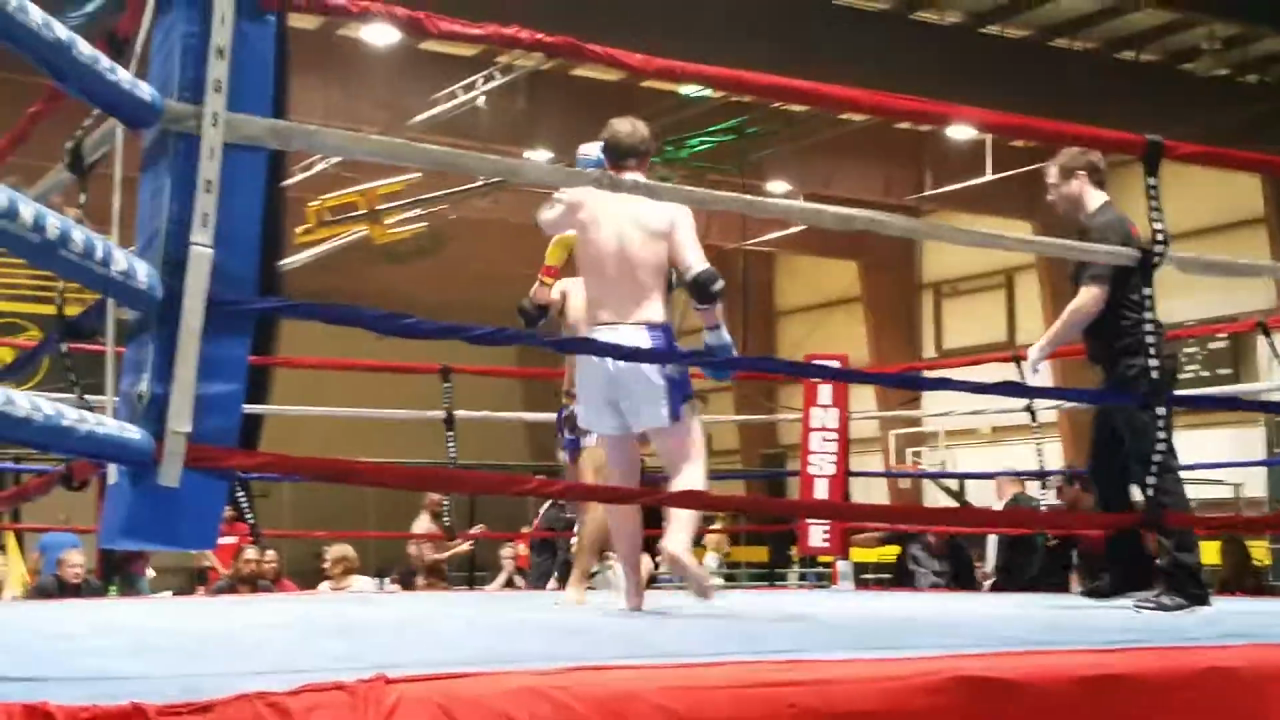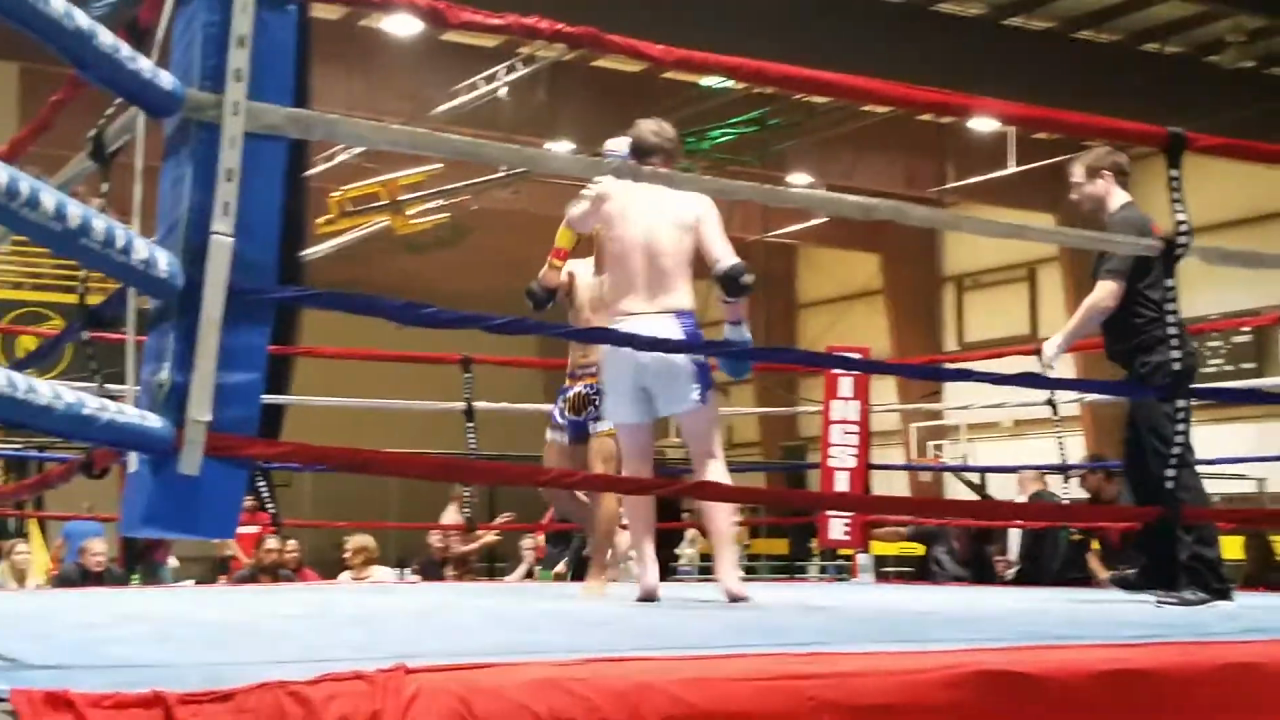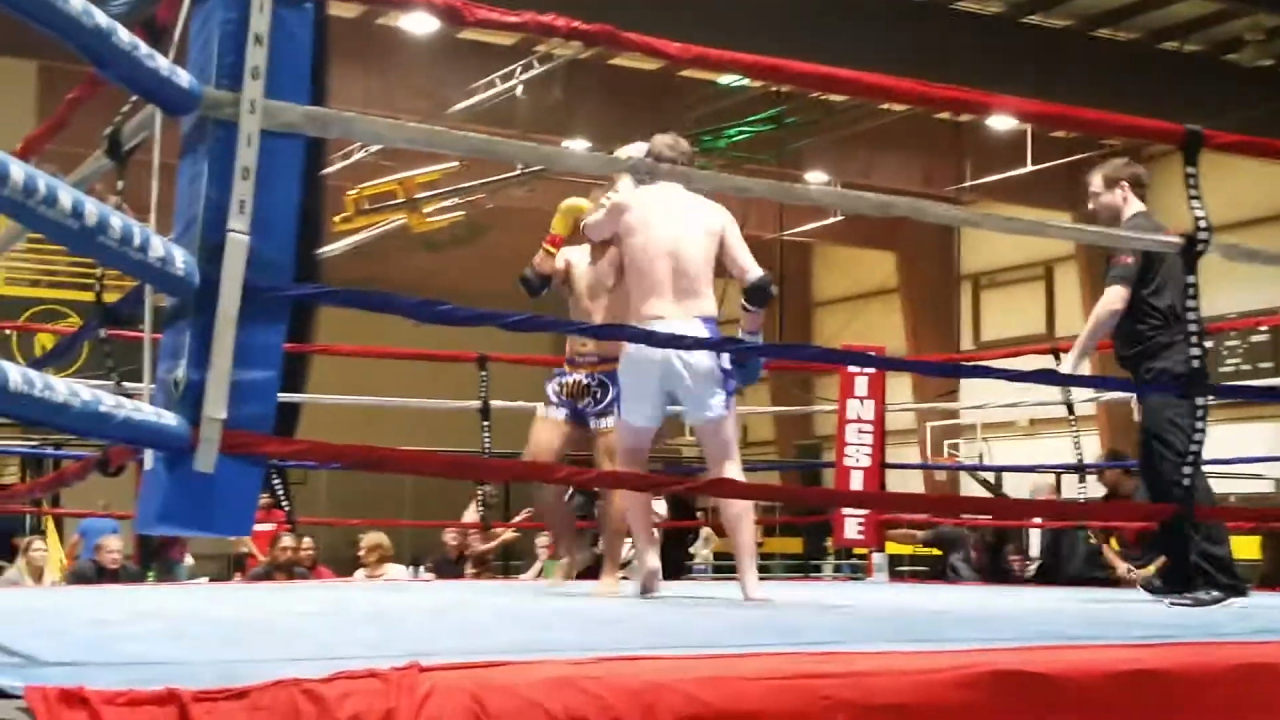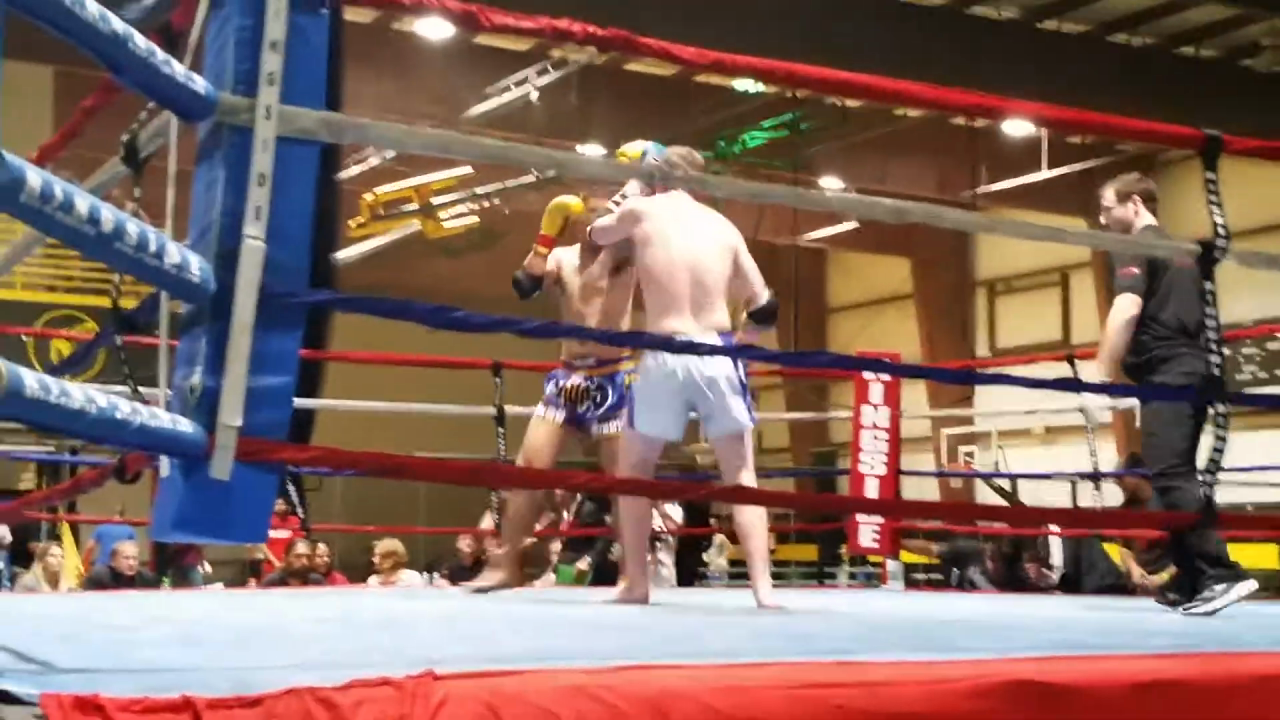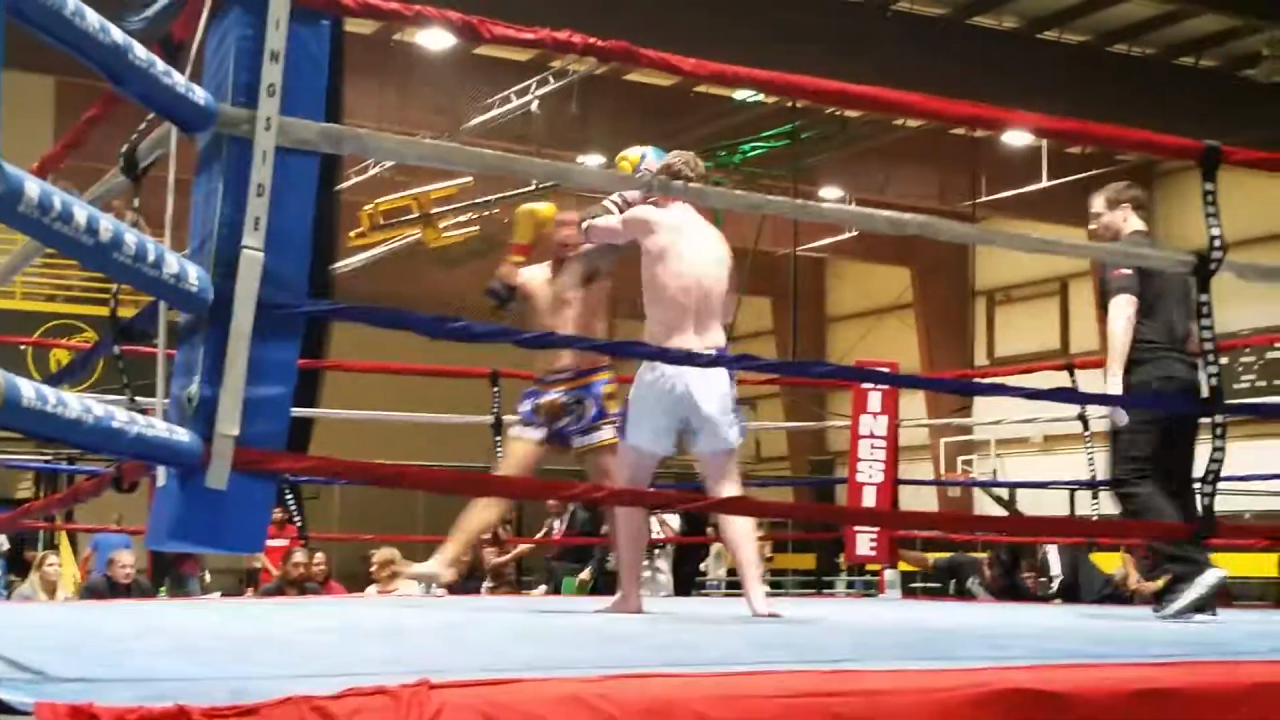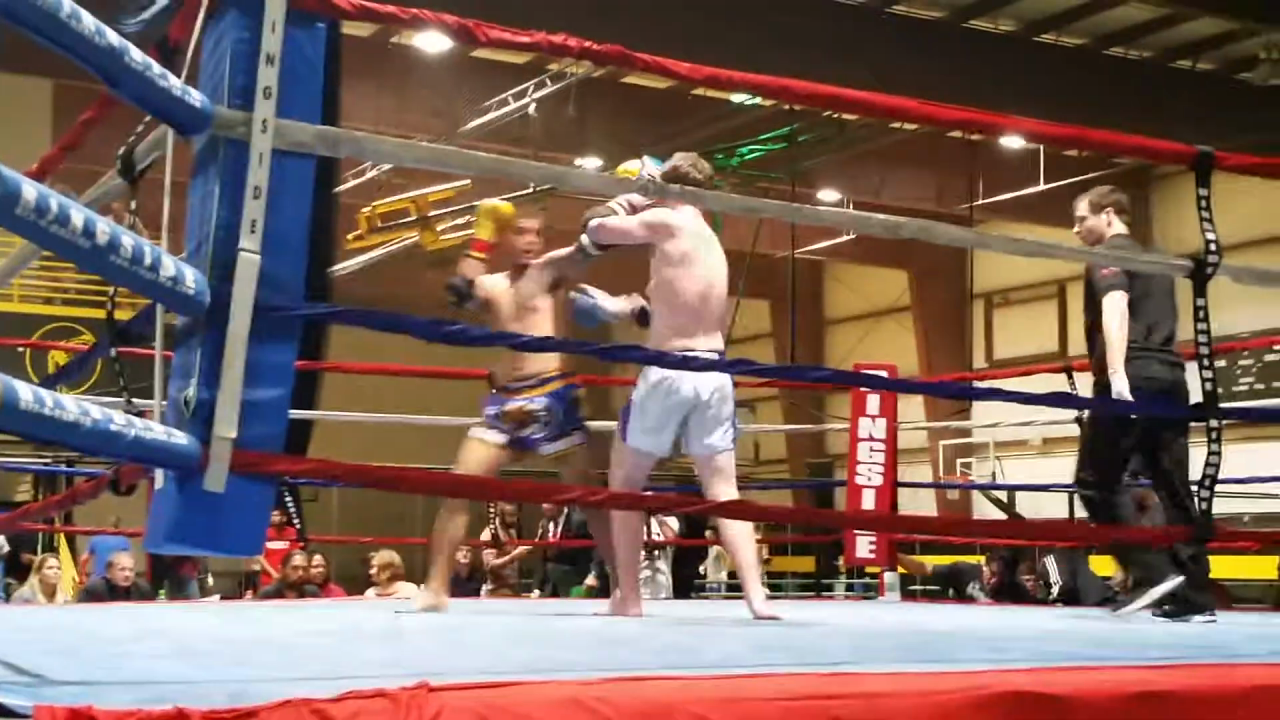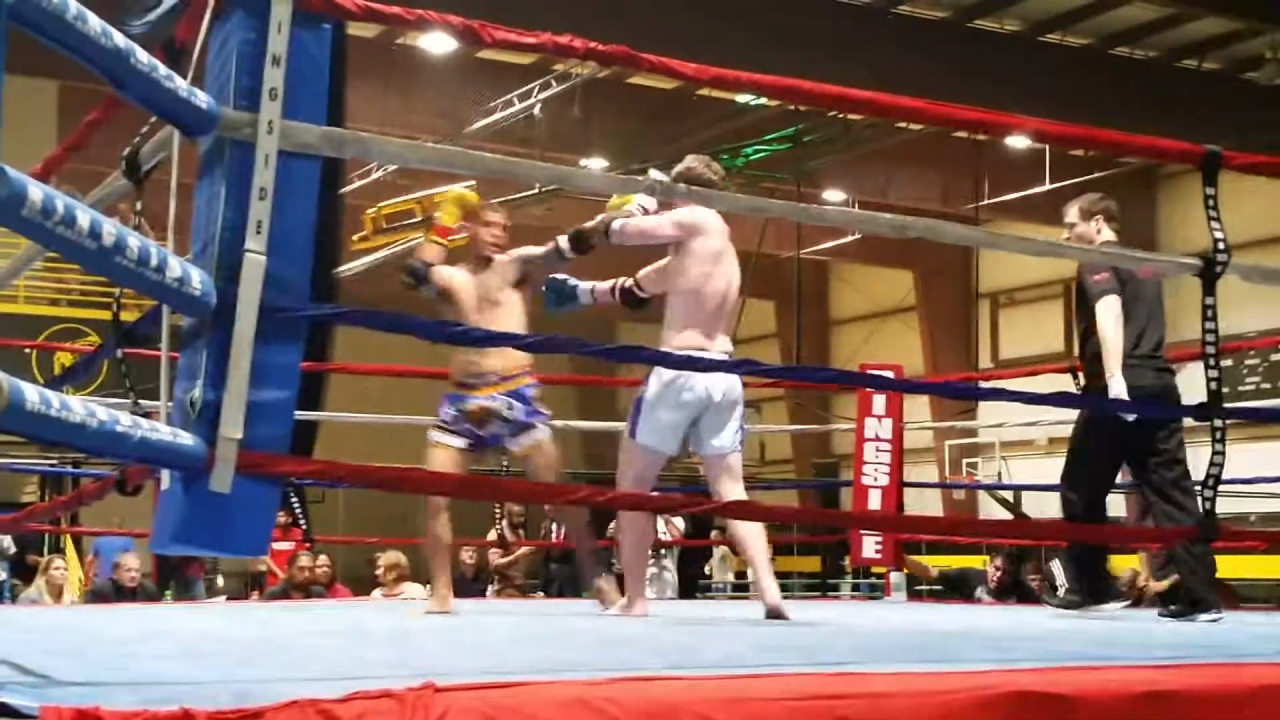
dt=0.1s
person 1, frame 1
left shoulder: (584, 199)
right shoulder: (669, 209)
left elbow: (547, 219)
right elbow: (704, 282)
right wrist: (716, 337)
left hip: (596, 350)
right hip: (648, 347)
left knee: (622, 477)
right knee: (688, 467)
left ankle: (635, 585)
right ankle: (677, 545)
person 1, frame 2
left shoulder: (609, 194)
right shoulder: (695, 202)
left elbow: (575, 217)
right elbow: (733, 275)
left wrist: (607, 173)
right wrist: (737, 330)
left hip: (622, 337)
right hip: (675, 333)
left knee: (635, 462)
right knee: (709, 457)
left ankle: (646, 569)
right ankle: (728, 570)
person 1, frame 3
left shoulder: (628, 202)
right shoulder: (715, 213)
left elbow: (591, 231)
right elbow: (759, 288)
left wrist: (626, 181)
left hip: (645, 345)
right hip: (700, 341)
left knee: (631, 457)
right knee: (726, 467)
left ankle: (647, 555)
right ankle: (749, 578)
person 1, frame 4
left shoulder: (642, 211)
right shoulder: (723, 228)
left elbow: (596, 234)
right elbow: (763, 307)
left wrist: (634, 189)
right wrist: (741, 342)
left hip: (664, 357)
right hip: (717, 354)
left knee: (635, 469)
right knee: (741, 476)
left ankle: (636, 581)
right ankle: (762, 585)
person 1, frame 5
left shoulder: (653, 218)
right shoulder: (718, 240)
left elbow: (590, 231)
left wrist: (634, 198)
left hip: (664, 372)
right hip: (713, 372)
left knee: (629, 482)
right knee: (728, 492)
left ankle: (629, 595)
right ankle: (756, 594)
person 1, frame 6
left shoulder: (667, 221)
right shoulder: (709, 241)
left elbow: (594, 232)
left wrist: (632, 201)
left hip: (666, 373)
right hip: (713, 376)
left knee: (624, 485)
right knee: (723, 495)
left ankle: (627, 598)
right ankle: (756, 595)
person 1, frame 7
left shoulder: (697, 221)
right shoulder: (700, 248)
left elbow: (617, 229)
right elbow: (636, 290)
left wrist: (634, 206)
right wrist: (583, 291)
left hip: (678, 372)
right hip: (723, 375)
left knee: (633, 487)
right knee: (731, 495)
left ankle: (634, 599)
right ankle: (768, 588)
person 2, frame 1
left shoulder: (1104, 225)
right shoulder: (1110, 225)
left elbow: (1090, 301)
left wrist: (1042, 346)
left hip: (1136, 369)
right hip: (1127, 370)
left knee: (1154, 474)
right knee: (1107, 471)
left ankle: (1186, 584)
right ankle: (1129, 570)
person 2, frame 2
left shoulder: (1124, 224)
right shoulder: (1132, 223)
left elbow: (1106, 298)
left wrist: (1059, 341)
left hip: (1156, 365)
right hip: (1151, 365)
left knee: (1171, 469)
right knee: (1141, 469)
left ankle: (1206, 578)
right ankle: (1162, 567)
person 2, frame 3
left shoulder: (1129, 235)
right shoulder: (1161, 234)
left elbow: (1115, 301)
left wrist: (1074, 355)
left hip: (1163, 368)
right hip: (1176, 365)
left knee: (1176, 471)
right knee: (1163, 471)
left ankle: (1220, 577)
right ankle: (1183, 573)
person 2, frame 4
left shoulder: (1135, 247)
right shoulder: (1178, 252)
left elbow: (1126, 311)
left wrist: (1101, 375)
left hip: (1166, 377)
right hip: (1190, 373)
left knee: (1168, 477)
right knee: (1178, 478)
left ankle: (1222, 574)
right ankle: (1194, 582)
person 2, frame 5
left shoulder: (1122, 254)
left elbow: (1123, 311)
left wrist: (1114, 379)
left hip: (1148, 381)
right hip: (1184, 379)
left knee: (1130, 479)
right knee: (1176, 486)
left ankle: (1192, 566)
right ankle: (1195, 594)
person 2, frame 6
left shoulder: (1106, 255)
left elbow: (1115, 306)
left wrist: (1116, 373)
left hip: (1132, 381)
right hip: (1170, 380)
left knee: (1096, 481)
right knee: (1174, 488)
left ankle: (1151, 572)
right ankle: (1194, 596)
person 2, frame 7
left shoulder: (1095, 263)
right shoulder: (1143, 267)
left elbow: (1108, 312)
left wrist: (1113, 376)
left hip: (1119, 390)
right hip: (1161, 385)
left knee: (1082, 490)
right knee: (1171, 491)
left ankle: (1095, 587)
right ankle: (1198, 597)
person 3, frame 1
left shoulder: (619, 305)
right shoulder: (569, 302)
right elbow: (531, 315)
left hip: (608, 401)
right hip: (575, 402)
left knee: (591, 489)
left ankle: (577, 586)
right ankle: (634, 558)
person 3, frame 2
right shoulder: (576, 270)
right wrist: (560, 251)
right hip: (574, 387)
left knee: (601, 474)
right knee: (552, 485)
left ankle: (597, 574)
right ankle: (610, 542)
person 3, frame 3
right shoulder: (572, 258)
right elbow: (532, 284)
right wrist: (558, 232)
left hip: (614, 374)
right hip: (571, 374)
left knee: (610, 473)
right knee: (535, 462)
left ankle: (611, 570)
right ankle: (567, 552)
person 3, frame 4
left shoulder: (622, 252)
right shoulder: (563, 259)
right elbow: (524, 286)
right wrist: (548, 233)
left hip: (612, 376)
right hip: (568, 377)
right knee: (529, 466)
right ankle: (506, 563)
person 3, frame 5
left shoulder: (592, 263)
right shoulder: (533, 274)
right elbow: (500, 296)
right wrist: (524, 245)
left hip: (591, 389)
right hip: (544, 394)
right knee: (506, 481)
right ankle: (444, 564)
person 3, frame 6
left shoulder: (549, 269)
right shoulder: (489, 285)
right elbow: (458, 295)
right wrist: (482, 239)
left hip: (550, 398)
right hip: (504, 402)
right ankle: (437, 587)
person 3, frame 7
left shoulder: (518, 265)
right shoulder: (450, 278)
left elbow: (565, 250)
right elbow: (416, 278)
left hip: (516, 395)
right hip: (462, 400)
right knee: (435, 494)
left ankle: (593, 574)
right ankle: (441, 593)
